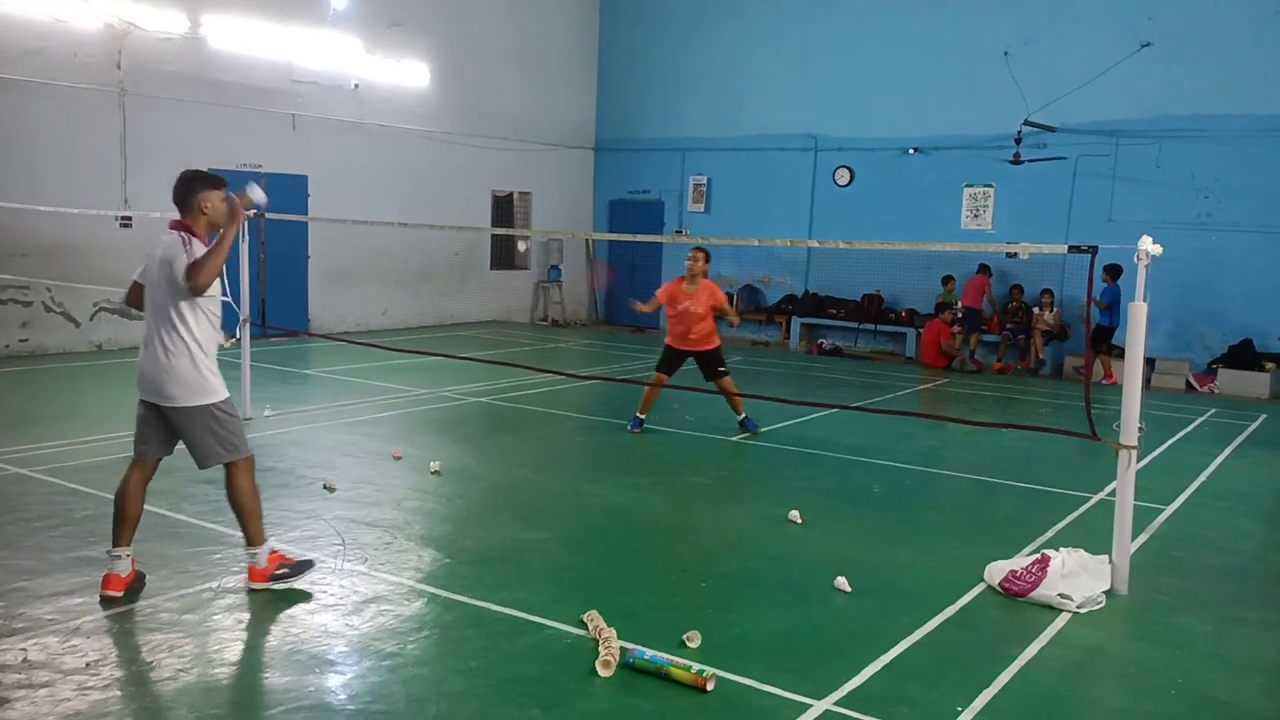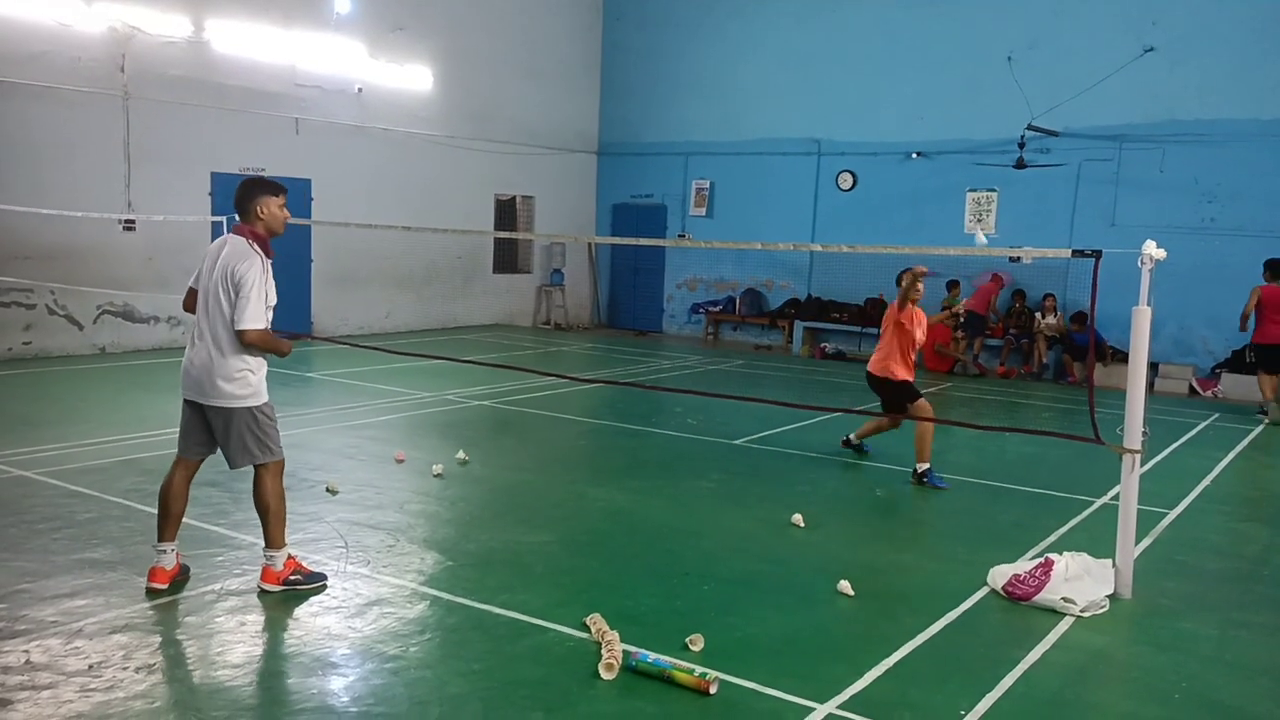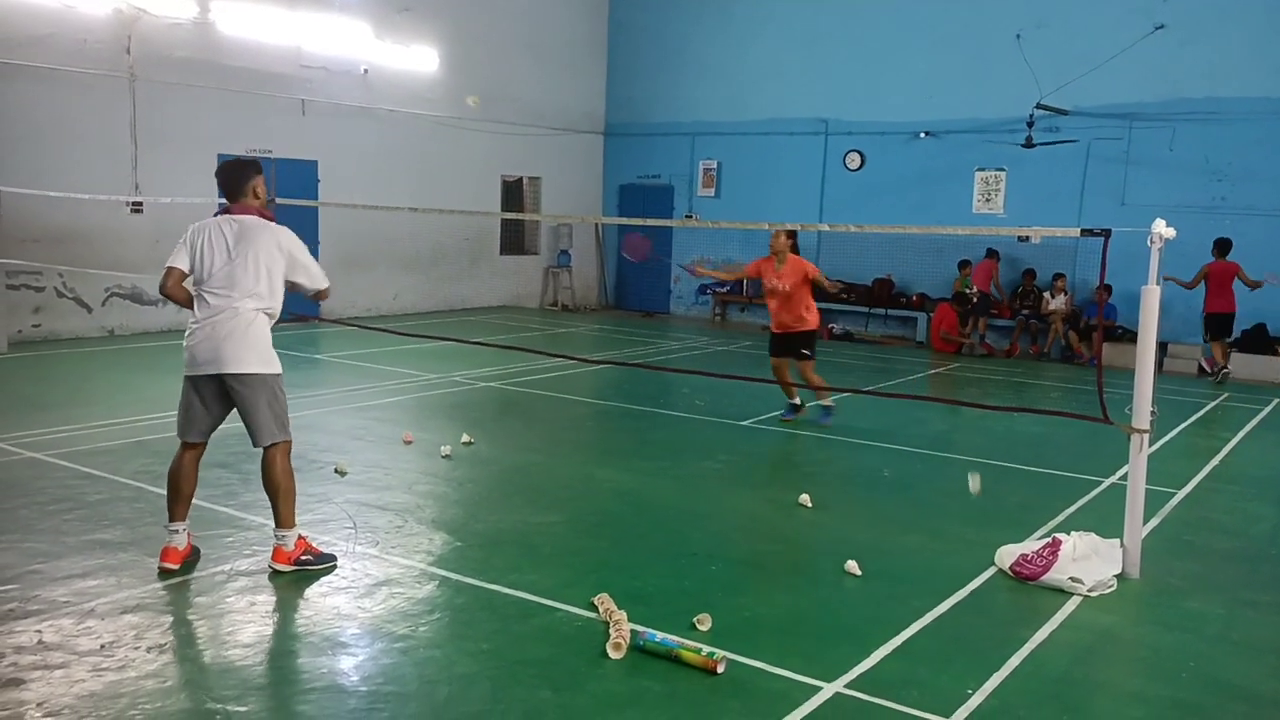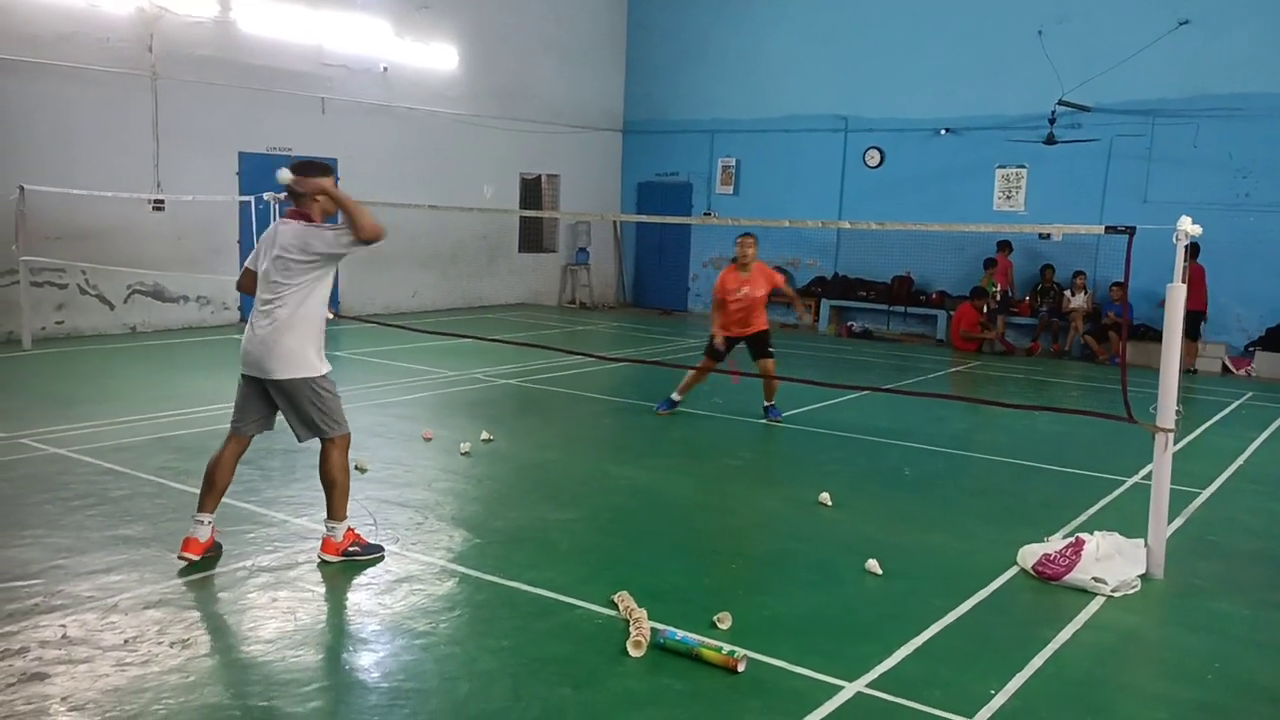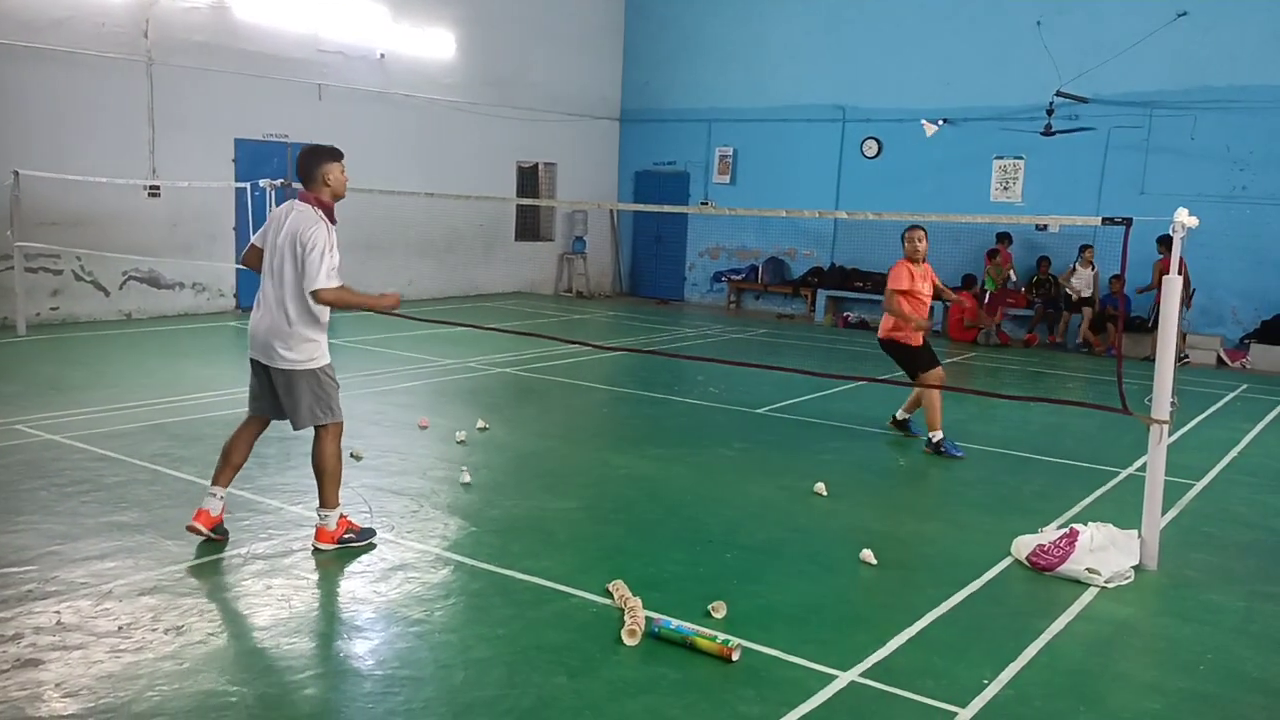
dt=1s
person 1, frame 1
left shoulder: (167, 245)
right shoulder: (187, 247)
left elbow: (135, 297)
right elbow: (197, 283)
right wrist: (233, 227)
left hip: (155, 380)
right hip: (194, 384)
left knee: (141, 466)
right knee: (239, 463)
left ankle: (119, 570)
right ankle: (262, 560)
person 1, frame 2
left shoulder: (219, 247)
right shoulder: (253, 262)
left elbow: (190, 303)
right elbow: (251, 335)
right wrist: (282, 346)
left hip: (198, 377)
right hip: (236, 384)
left knee: (185, 464)
right knee: (270, 466)
left ankle: (164, 563)
right ankle: (277, 566)
person 1, frame 3
left shoulder: (199, 232)
right shoulder: (279, 237)
left elbow: (169, 286)
right elbow: (321, 291)
right wrist: (288, 279)
left hip: (202, 354)
right hip: (250, 358)
left knee: (190, 446)
right knee: (277, 445)
left ankle: (176, 543)
right ankle: (288, 546)
person 1, frame 4
left shoulder: (275, 231)
right shoulder: (311, 237)
left elbow: (246, 284)
right elbow: (372, 233)
right wrist: (333, 192)
left hip: (257, 355)
right hip: (297, 361)
left knee: (237, 438)
right knee: (336, 439)
left ankle: (199, 534)
right ankle: (337, 537)
person 1, frame 5
left shoulder: (283, 212)
right shoulder: (317, 228)
left elbow: (250, 258)
right elbow: (323, 294)
right wrist: (375, 302)
left hip: (264, 338)
right hip: (299, 346)
left knee: (255, 421)
right knee: (329, 427)
left ankle: (210, 510)
right ankle: (330, 525)
person 2, frame 1
left shoulder: (713, 291)
right shoulder: (672, 287)
left elbow: (732, 316)
right elbow: (651, 307)
left wrist: (734, 319)
right wrist: (640, 307)
left hip: (707, 345)
right hip: (677, 344)
left knee: (726, 385)
right knee: (658, 380)
left ankle: (743, 418)
right ankle: (640, 417)
person 2, frame 2
left shoulder: (918, 312)
right shoulder: (899, 308)
left elbow: (924, 324)
right elbow: (903, 296)
left wrist: (951, 312)
right wrist: (912, 277)
left hip: (897, 373)
right hip: (887, 374)
left knee: (894, 420)
right knee: (925, 413)
left ankle: (852, 440)
right ankle: (922, 471)
person 2, frame 3
left shoulder: (801, 266)
right shoulder: (763, 264)
left elbow: (825, 284)
right elbow: (733, 276)
left wrist: (831, 287)
right wrist: (704, 272)
left hip: (804, 325)
right hip: (778, 325)
left knee: (805, 371)
right knee: (777, 367)
left ankle: (825, 404)
right ankle: (795, 403)
person 2, frame 4
left shoulder: (766, 273)
right shoulder: (726, 276)
left elbow: (789, 292)
right elbow: (717, 307)
left wrist: (800, 308)
right wrist: (717, 333)
left hip: (757, 328)
right hip: (727, 329)
left knee: (768, 370)
right knee: (705, 367)
left ankle: (769, 405)
right ankle: (674, 399)
person 2, frame 5
left shoulder: (927, 268)
right shoulder: (901, 269)
left elbow: (940, 289)
right elbow: (890, 303)
left wrist: (954, 298)
right wrist: (913, 321)
left hip: (914, 337)
right hip: (897, 336)
left knee: (935, 380)
right knee: (933, 381)
left ankle: (901, 417)
right ankle: (935, 439)
